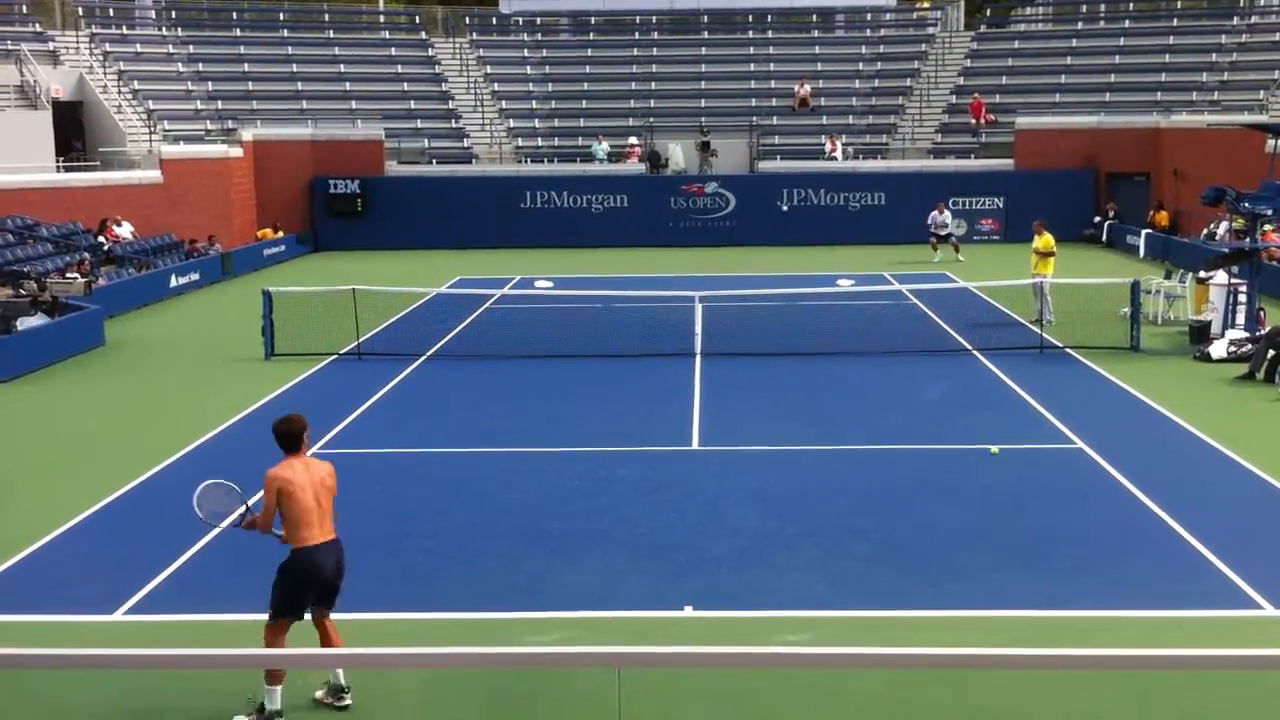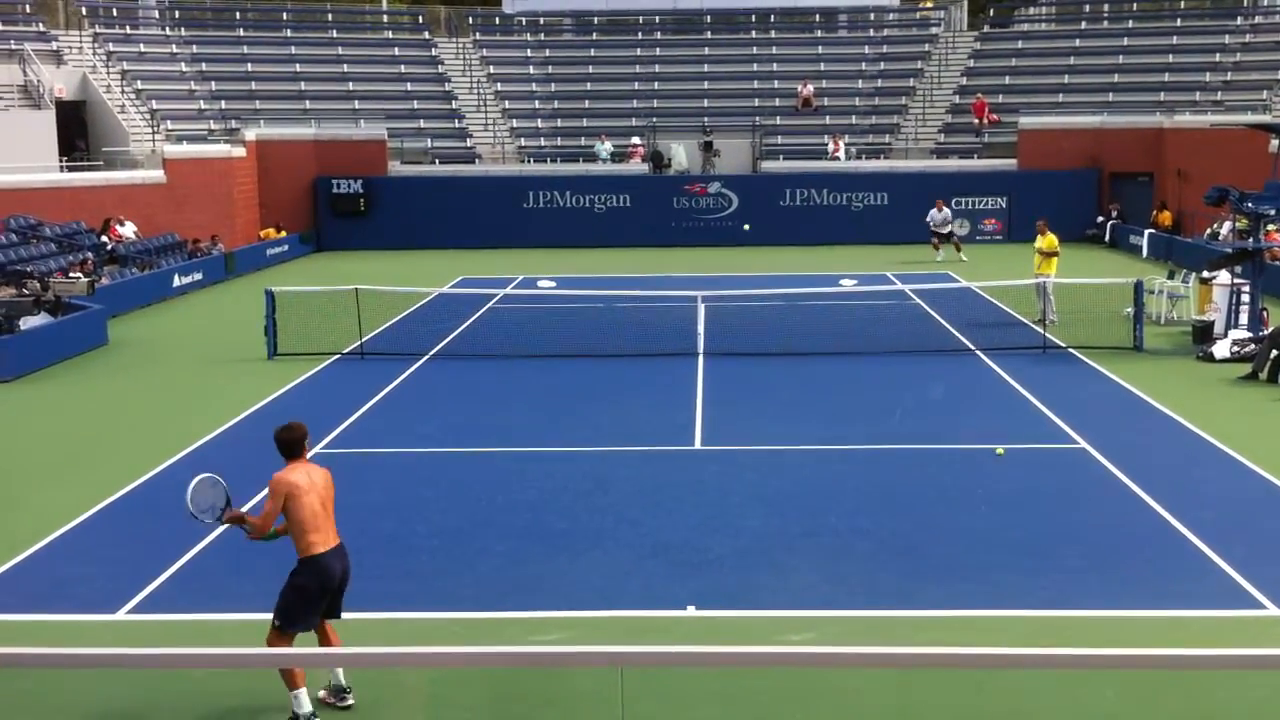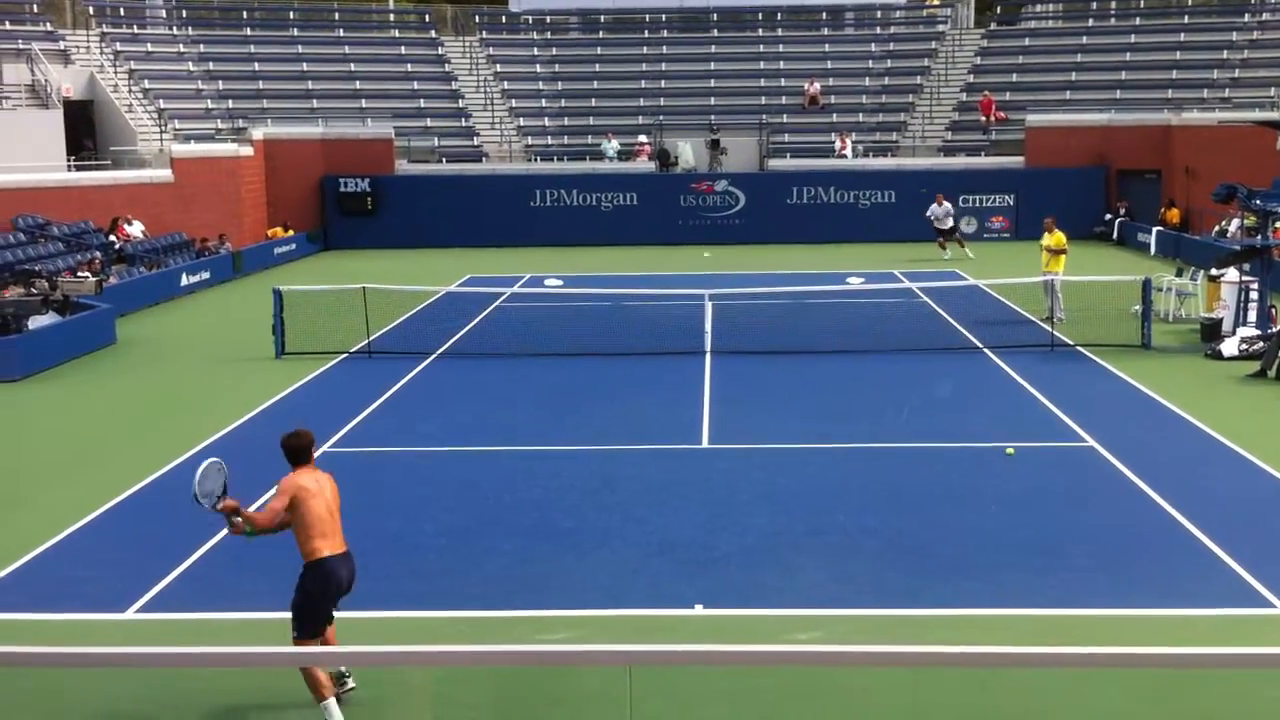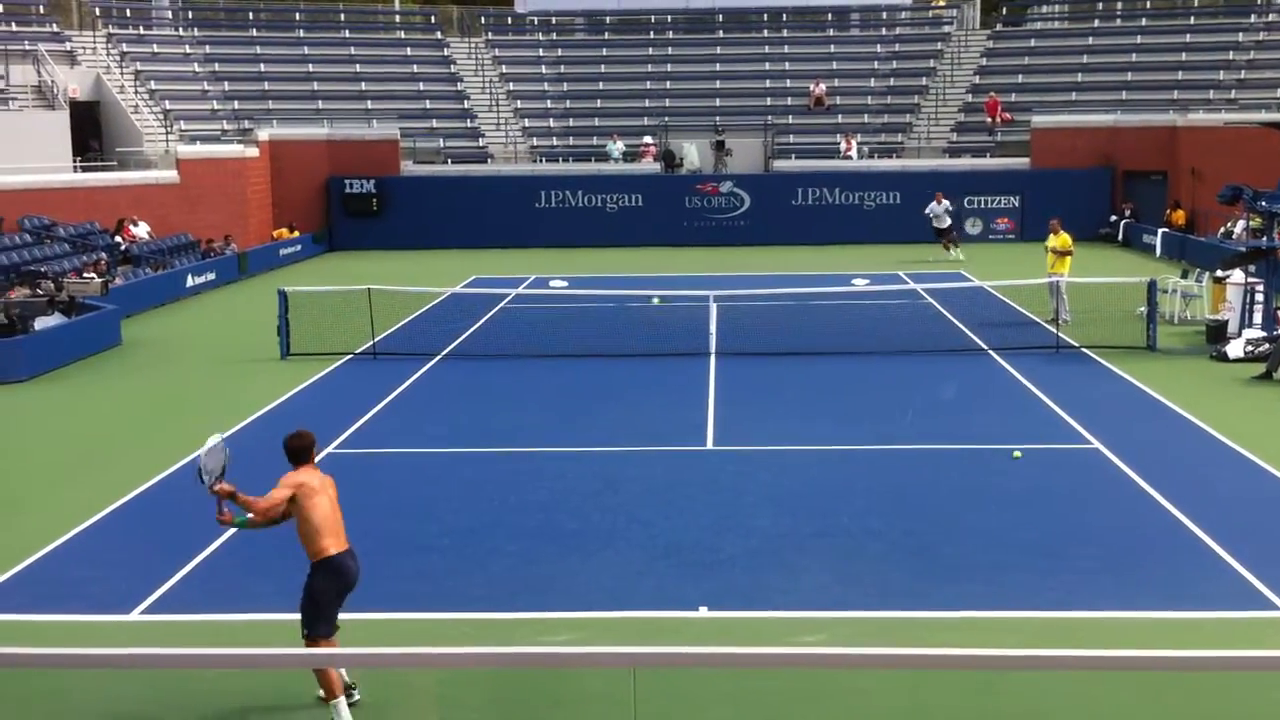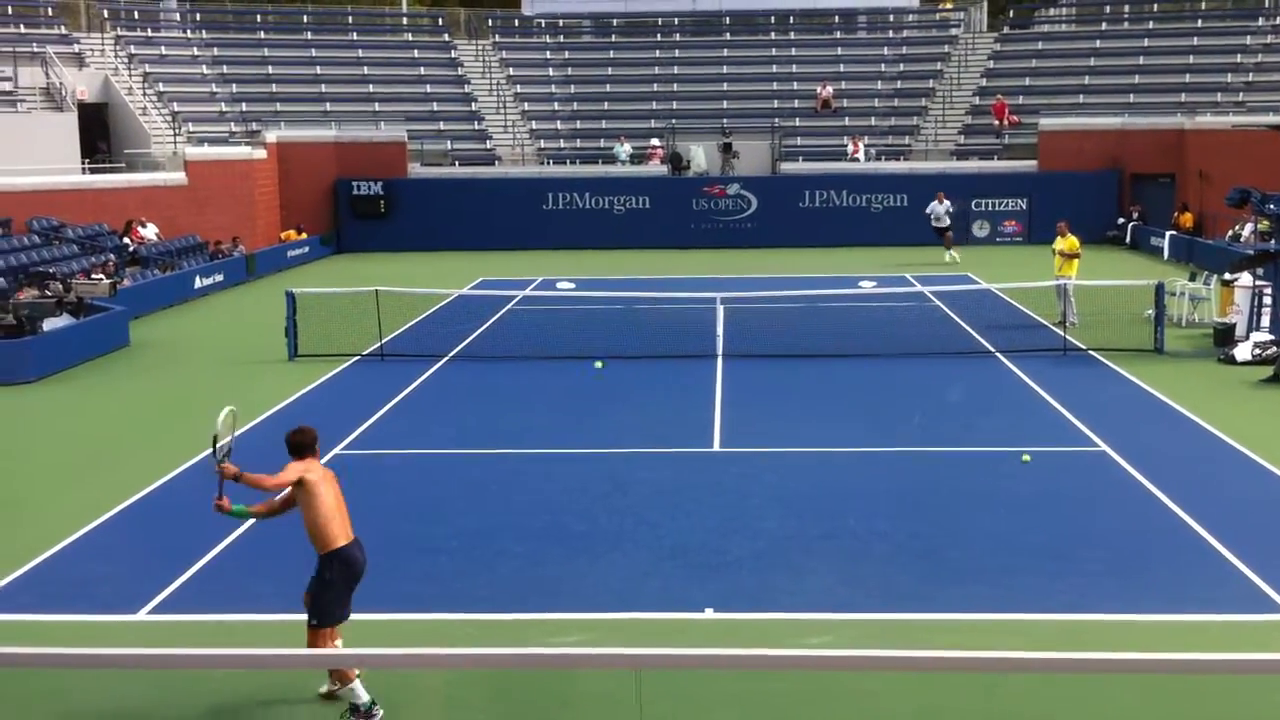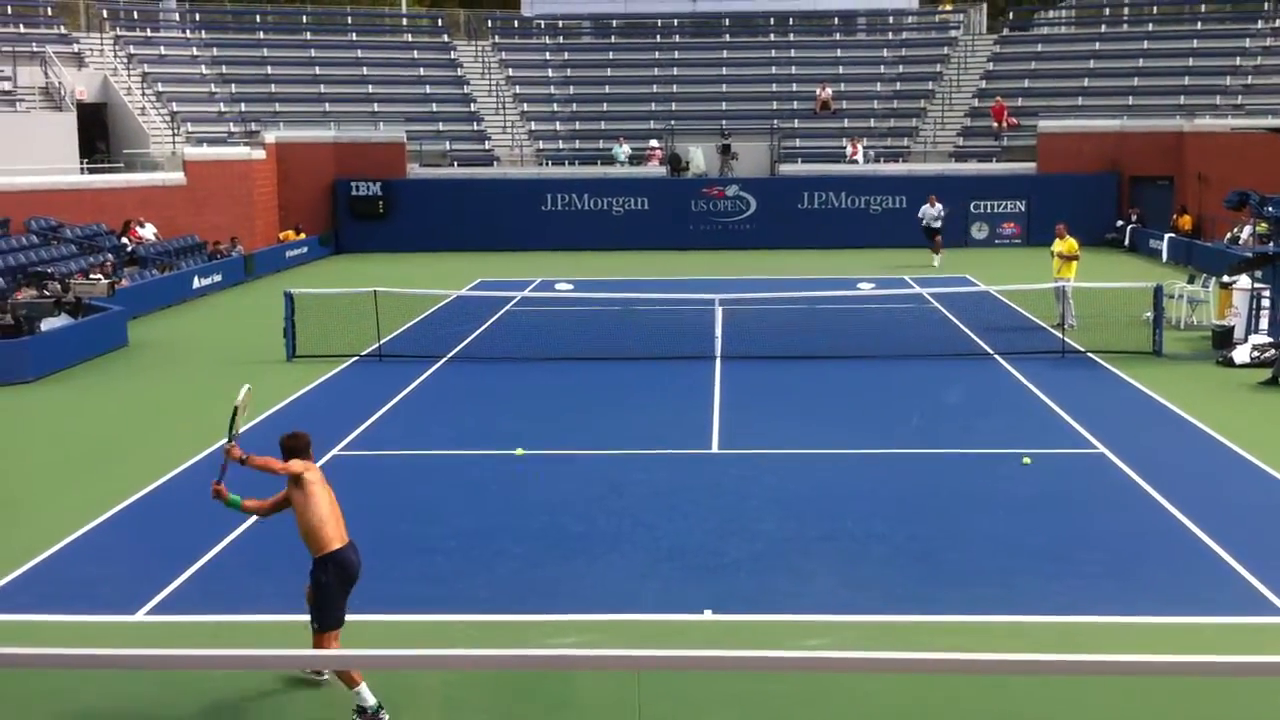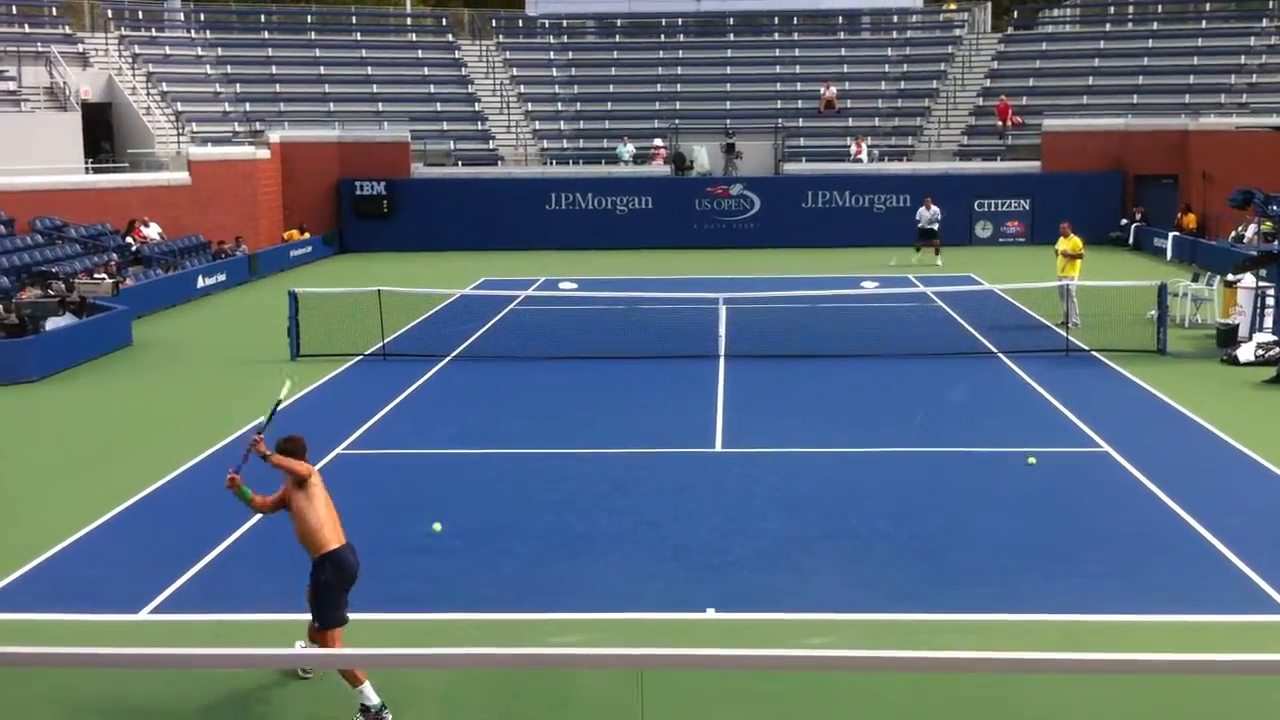
dt=0.1s
person 1, frame 1
left shoulder: (276, 474)
right shoulder: (327, 468)
left elbow: (265, 524)
left wrist: (251, 521)
left hip: (307, 559)
right hip: (334, 552)
left knee: (275, 632)
right knee: (321, 618)
right ankle: (338, 688)
person 1, frame 2
left shoulder: (282, 479)
right shoulder: (323, 474)
left elbow: (262, 527)
left wrist: (239, 518)
right wrist: (272, 533)
left hip: (314, 566)
right hip: (339, 559)
left knee: (279, 640)
right knee: (321, 622)
right ankle: (339, 689)
person 1, frame 3
left shoulder: (292, 483)
right shoulder: (327, 480)
left elbow: (263, 522)
left wrist: (236, 510)
right wrist: (247, 528)
left hip: (322, 570)
right hip: (345, 564)
left knee: (304, 650)
right knee: (317, 622)
right ankle: (341, 678)
person 1, frame 4
left shoulder: (294, 480)
right shoulder: (325, 480)
left elbow: (262, 509)
right elbow: (277, 516)
left wrist: (232, 494)
right wrist: (236, 521)
left hip: (329, 568)
right hip: (347, 562)
left knee: (315, 649)
right knee: (320, 625)
right ankle: (345, 685)
person 1, frame 5
left shoulder: (303, 469)
right shoulder: (323, 474)
left elbow: (269, 484)
right elbow: (268, 509)
left wrist: (237, 475)
right wrist: (234, 510)
left hip: (338, 559)
right hip: (350, 552)
left knee: (319, 641)
right knee: (312, 600)
right ankle: (343, 678)
person 1, frame 6
left shoulder: (299, 468)
right shoulder: (297, 485)
left elbow: (278, 467)
right elbow: (263, 507)
left wrist: (242, 458)
right wrist: (230, 498)
left hip: (334, 562)
right hip: (345, 555)
left knee: (325, 644)
right knee: (314, 597)
right ankle: (320, 666)
person 1, frame 7
left shoulder: (305, 473)
right shoulder: (291, 487)
left elbow: (298, 469)
right elbow: (263, 504)
left wrist: (266, 455)
right wrist: (240, 489)
left hip: (333, 562)
right hip: (339, 557)
left knee: (329, 642)
right knee: (316, 602)
